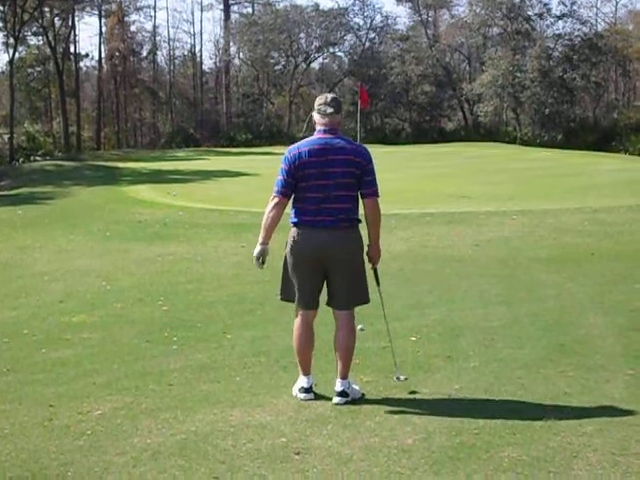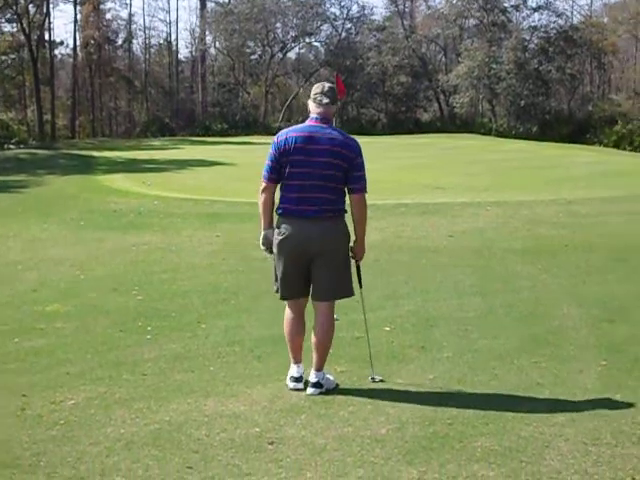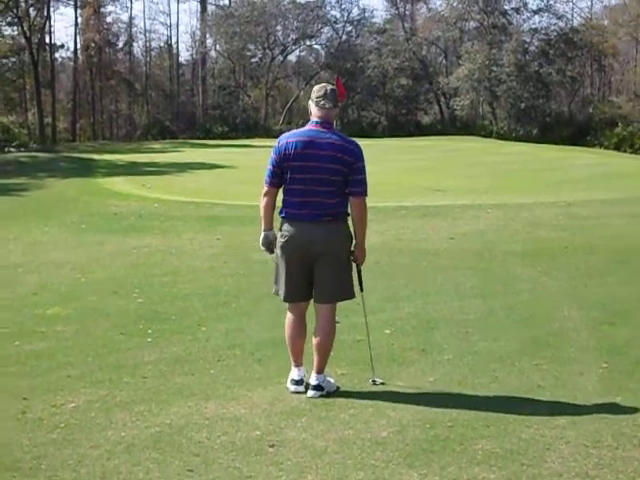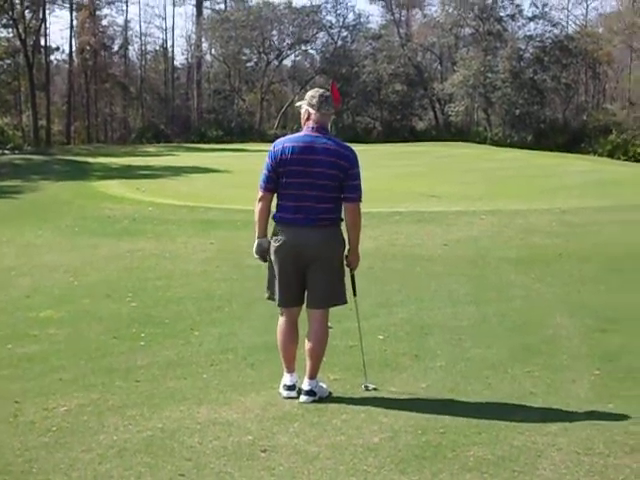
dt=0.4s
person 1, frame 1
left shoulder: (296, 152)
right shoulder: (359, 153)
left elbow: (278, 201)
right elbow: (371, 204)
left wrist: (263, 242)
right wrist: (374, 244)
left hip: (305, 240)
right hip: (345, 240)
left knee: (304, 314)
right knee: (344, 315)
left ankle: (305, 381)
right ankle: (343, 385)
person 1, frame 2
left shoulder: (284, 138)
right shoulder: (349, 145)
left elbow: (267, 188)
right elbow: (357, 199)
left wrist: (266, 228)
right wrist: (359, 240)
left hip: (290, 229)
right hip: (330, 232)
left knee: (294, 305)
right knee: (324, 307)
left ankle: (296, 371)
right ankle: (317, 376)
person 1, frame 3
left shoulder: (285, 142)
right shoulder: (350, 148)
left elbow: (269, 192)
right elbow: (357, 202)
left wrist: (267, 229)
right wrist: (360, 243)
left hip: (293, 233)
right hip: (332, 235)
left knee: (296, 308)
right knee: (326, 309)
left ankle: (297, 374)
right ankle: (318, 379)
person 1, frame 4
left shoulder: (280, 147)
right shoulder: (345, 154)
left elbow: (264, 198)
right elbow: (351, 208)
left wrist: (261, 237)
right wrist: (353, 248)
left hip: (286, 238)
right hip: (326, 240)
left knee: (288, 313)
right knee: (318, 315)
left ankle: (289, 380)
right ankle: (311, 384)
